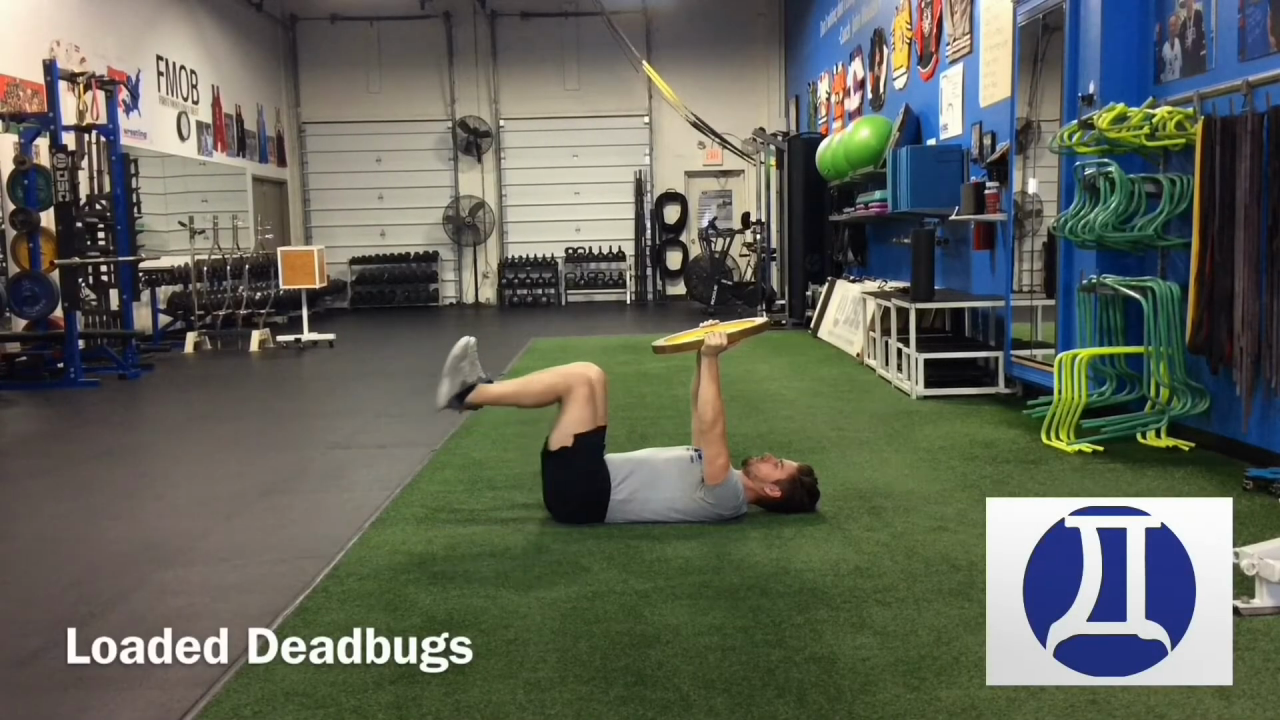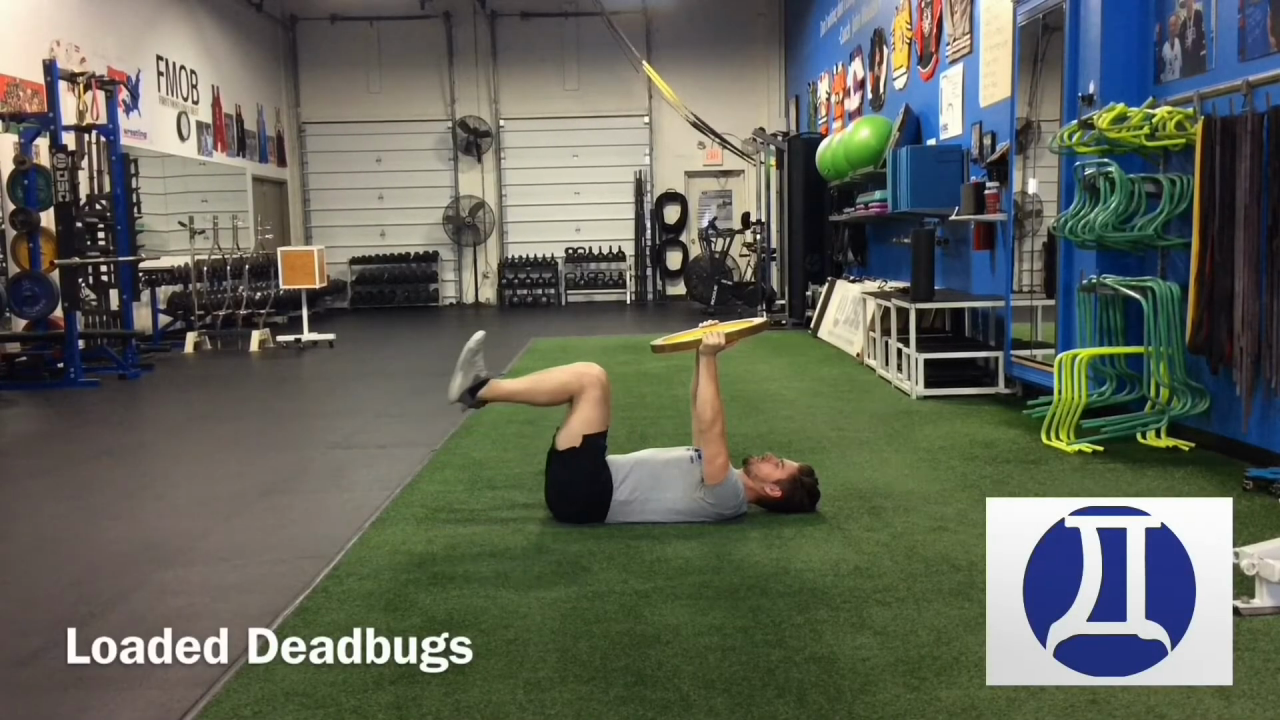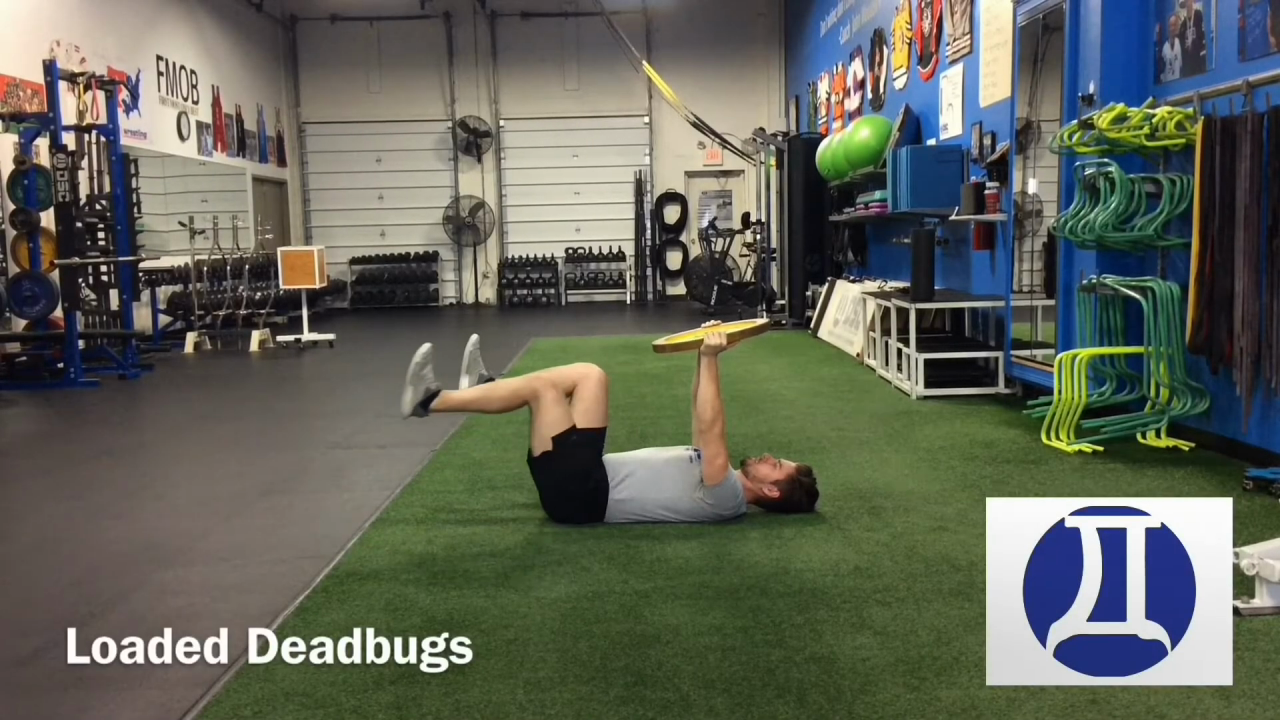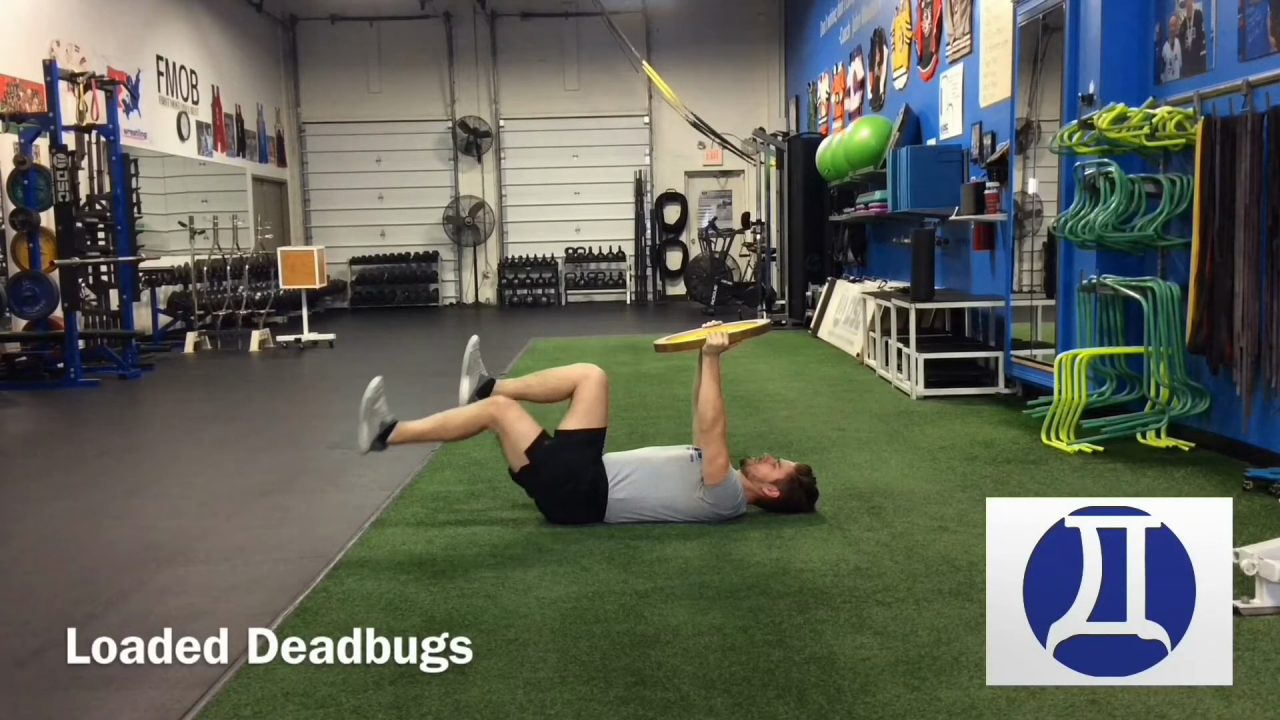
dt=0.4s
person 1, frame 1
left shoulder: (726, 497)
right shoulder: (727, 478)
left elbow: (711, 431)
right elbow: (703, 419)
left wrist: (710, 361)
right wrist: (703, 358)
left hip: (584, 494)
right hip: (597, 476)
left knee: (577, 382)
right knee: (588, 373)
left ankle: (467, 395)
right ankle: (484, 391)
person 1, frame 2
left shoulder: (726, 496)
right shoulder: (728, 480)
left elbow: (709, 430)
right elbow: (706, 428)
left wrist: (708, 359)
right wrist: (704, 357)
left hip: (582, 495)
right hip: (593, 481)
left knee: (588, 382)
right knee: (590, 374)
left ankle: (480, 388)
right ankle: (488, 389)
person 1, frame 3
left shoulder: (725, 498)
right shoulder: (724, 482)
left elbow: (710, 430)
right elbow: (705, 427)
left wrist: (709, 360)
right wrist: (704, 359)
left hip: (580, 494)
right hip: (592, 475)
left knee: (543, 386)
right knee: (589, 375)
left ankle: (431, 400)
right ankle: (485, 388)
person 1, frame 4
left shoulder: (726, 498)
right shoulder: (725, 481)
left elbow: (711, 430)
right elbow: (705, 422)
left wrist: (712, 360)
right wrist: (706, 359)
left hip: (579, 494)
right hip: (588, 472)
left knee: (498, 409)
right knee: (590, 375)
left ankle: (388, 432)
right ankle: (486, 387)
